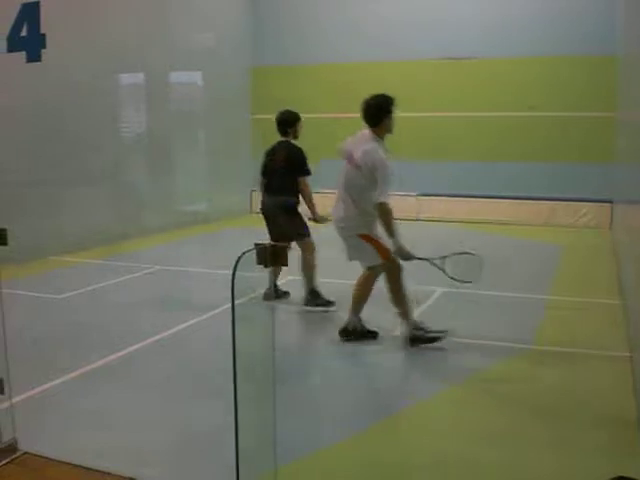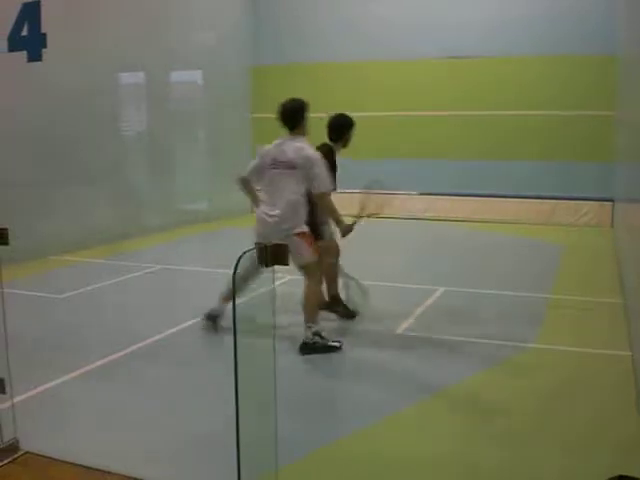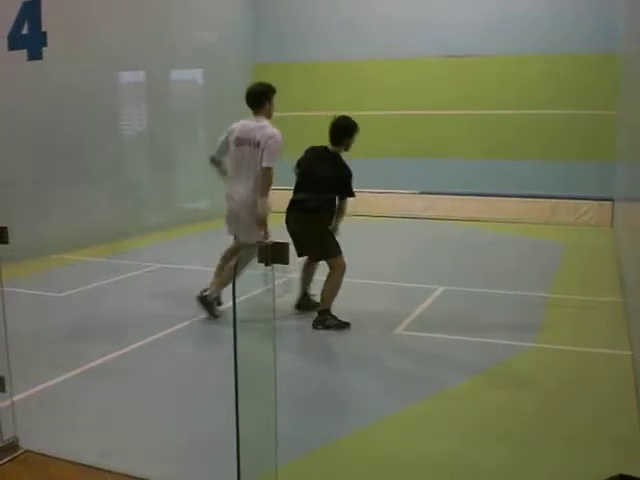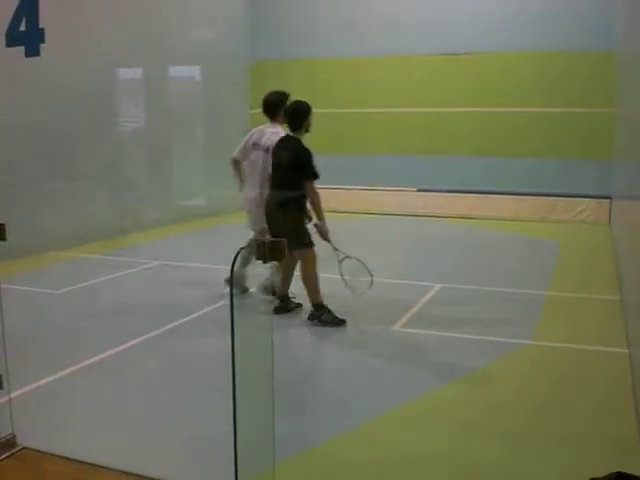
dt=0.4s
person 1, frame 1
left shoulder: (358, 139)
right shoulder: (377, 159)
right elbow: (382, 206)
right wrist: (398, 245)
left hip: (346, 216)
right hip: (357, 222)
left knee: (374, 270)
right knee: (393, 269)
left ankle: (352, 325)
right ankle: (413, 328)
person 1, frame 2
left shoulder: (269, 151)
right shoulder: (311, 155)
left elbow: (244, 180)
right elbow: (322, 197)
left wrist: (257, 202)
right wrist: (340, 223)
left hip: (265, 222)
right hip: (291, 225)
left knee: (254, 268)
right knee: (314, 275)
left ankle: (218, 310)
right ankle: (311, 336)
person 1, frame 3
left shoulder: (236, 128)
right shoulder: (272, 135)
left elbow: (215, 158)
right elbow: (267, 172)
right wrist: (263, 204)
left hip: (233, 198)
right hip: (251, 202)
left knee: (238, 245)
right knee: (247, 253)
left ankle: (212, 289)
right ankle: (212, 294)
person 1, frame 4
left shoulder: (254, 133)
right shoulder: (282, 140)
left elbow: (235, 160)
left wrist: (244, 187)
left hip: (251, 198)
right hip: (266, 200)
left knee: (258, 237)
left ankle: (238, 278)
right ankle: (271, 282)
person 2, frame 1
left shoulder: (270, 152)
right shoulder: (295, 152)
left elbow: (263, 182)
right elbow: (303, 185)
right wrist: (314, 211)
left hip: (269, 206)
right hip: (286, 207)
left knee: (280, 246)
right knee: (307, 246)
left ankle: (272, 288)
right ankle: (311, 293)
person 2, frame 2
left shoulder: (323, 151)
right shoulder: (326, 158)
right wrist: (326, 224)
left hip: (308, 210)
right hip: (306, 211)
left knee: (328, 249)
right knee: (330, 250)
right ankle: (334, 300)
person 2, frame 3
left shoulder: (311, 152)
right shoulder: (343, 170)
left elbow: (297, 173)
right elbow: (342, 204)
right wrist: (335, 223)
left hip: (294, 216)
right hip: (313, 220)
left knee: (314, 256)
right knee: (338, 265)
left ankle: (304, 298)
right ankle: (324, 316)
person 2, frame 4
left shoulder: (280, 144)
right shoulder: (302, 152)
right elbow: (310, 190)
left wrist: (300, 211)
right wrist: (322, 222)
left hip: (274, 207)
right hip: (287, 210)
left knee: (291, 254)
right knee: (307, 256)
left ankle: (283, 301)
right ankle: (320, 310)
